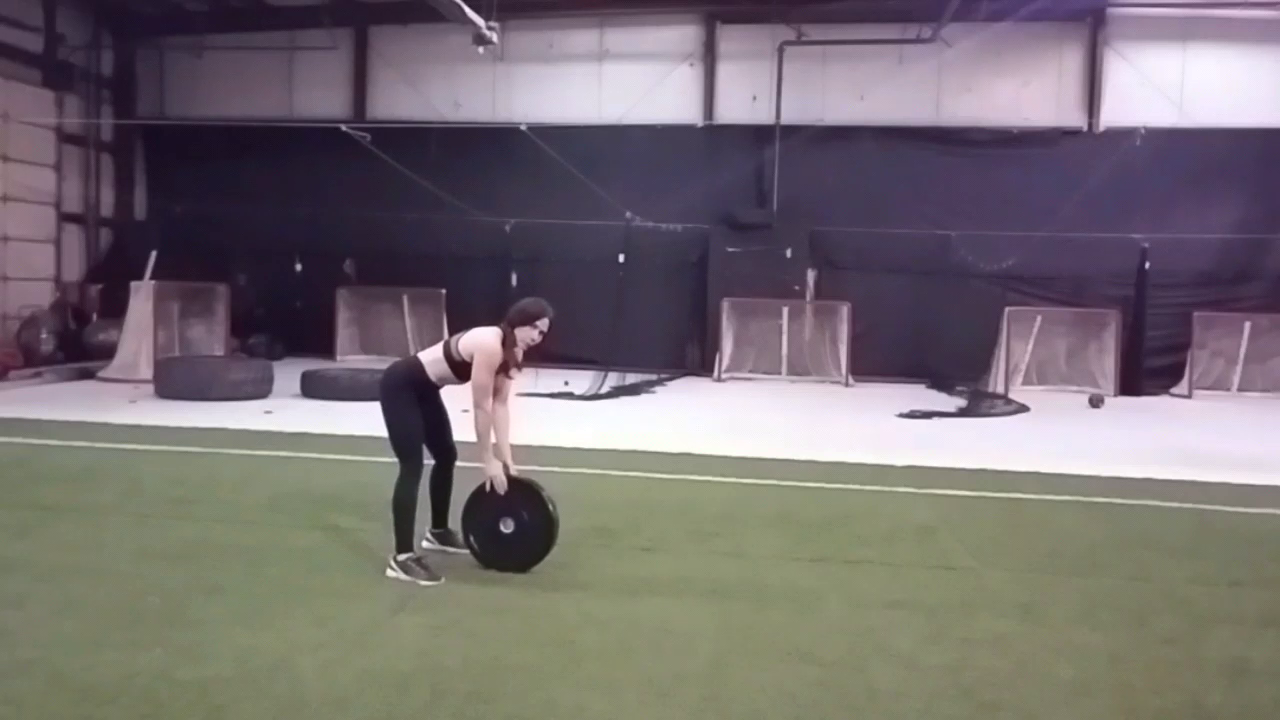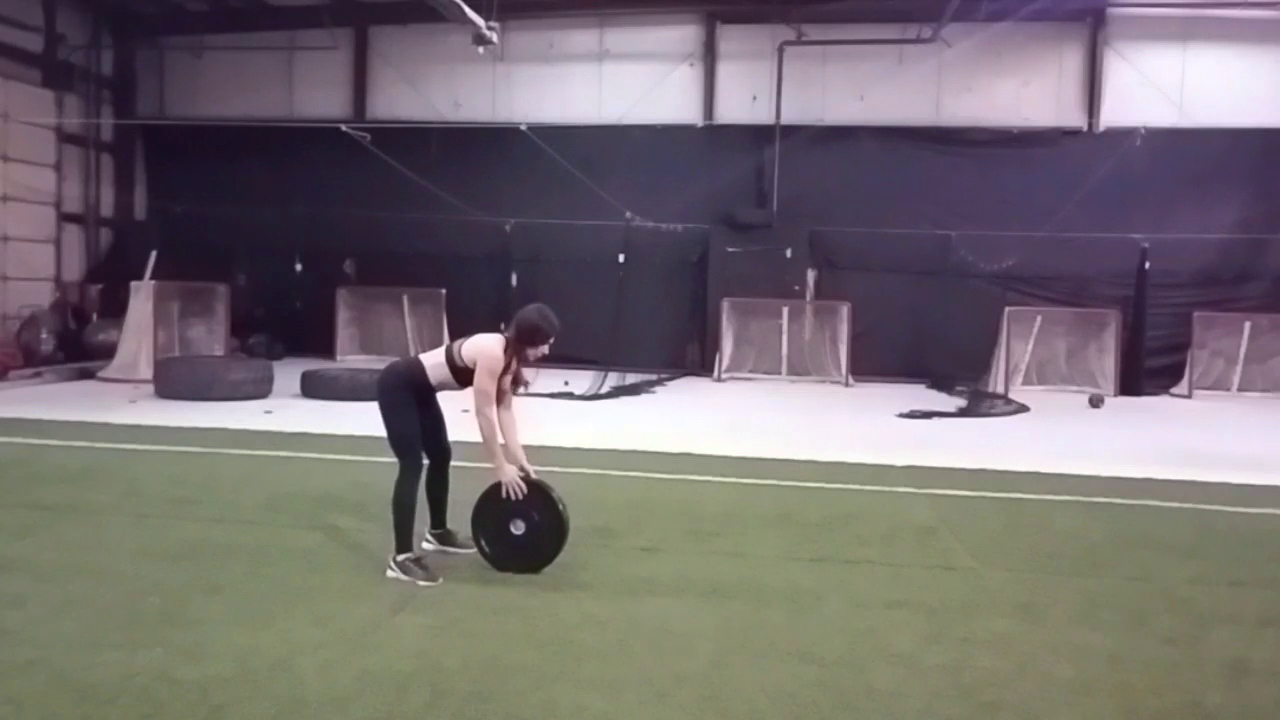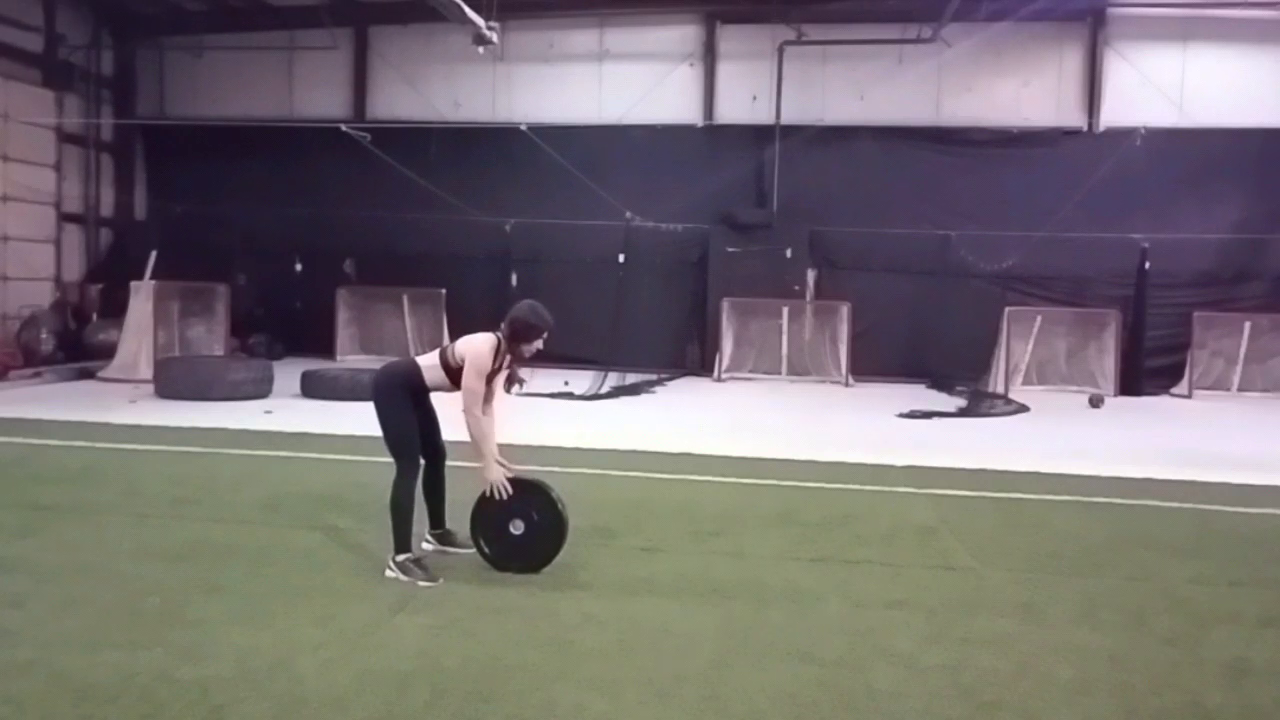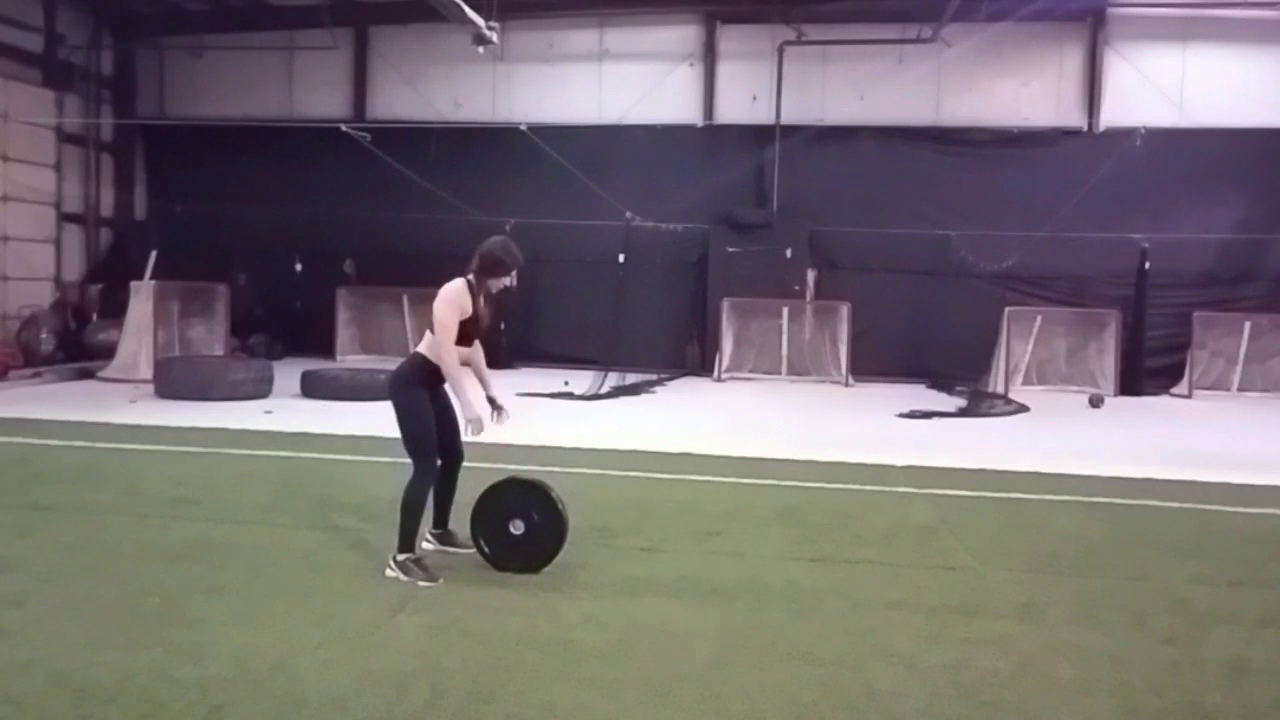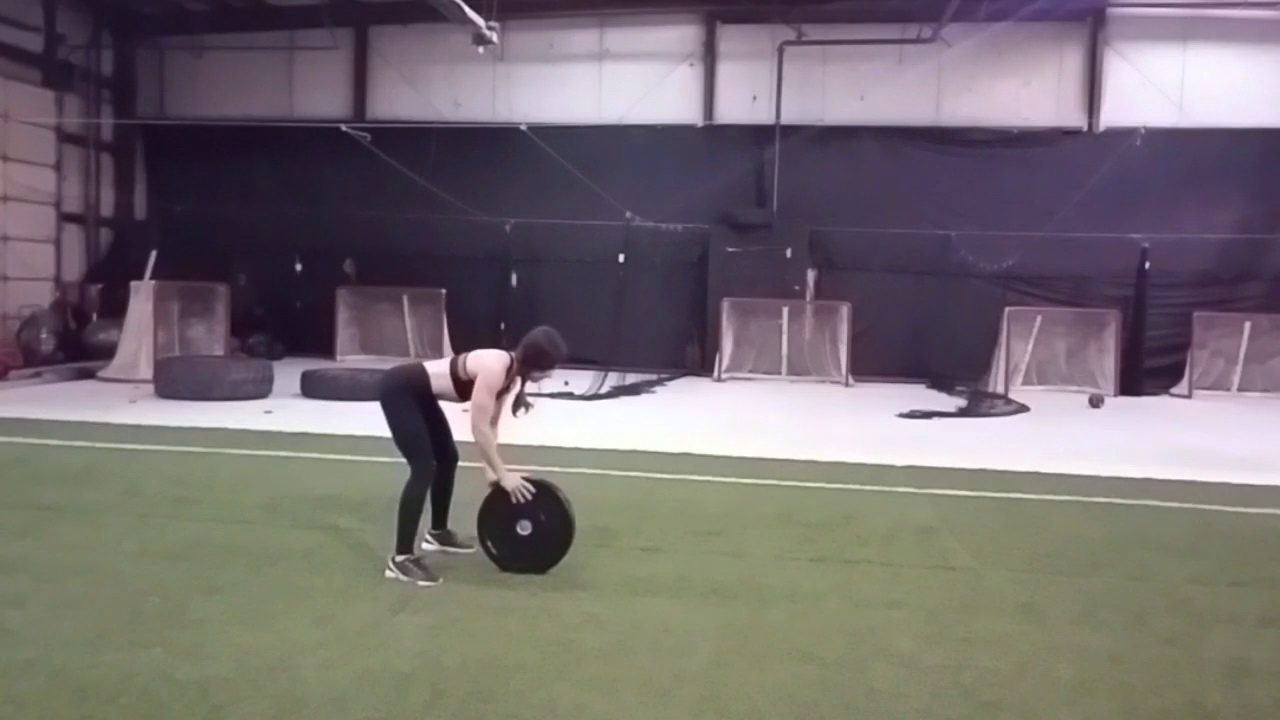
dt=1s
person 1, frame 1
left shoulder: (512, 350)
right shoulder: (489, 346)
left elbow: (499, 404)
right elbow: (481, 408)
left wrist: (505, 456)
right wrist: (488, 460)
left hip: (424, 390)
right hip: (400, 386)
left knee: (447, 457)
right knee: (412, 467)
left ankle: (438, 533)
right ankle: (401, 558)
person 1, frame 2
left shoulder: (510, 354)
right shoulder: (491, 352)
left elbow: (504, 409)
right elbow: (484, 414)
left wrist: (519, 458)
right wrist: (501, 467)
left hip: (420, 390)
right hip: (397, 386)
left knee: (441, 457)
right knee: (412, 465)
left ankle: (437, 533)
right ankle: (401, 558)
person 1, frame 3
left shoulder: (503, 353)
right shoulder: (482, 351)
left elbow: (487, 408)
right elbow: (472, 413)
left wrist: (493, 455)
right wrist: (487, 465)
left hip: (414, 390)
right hip: (393, 387)
left knee: (435, 457)
right knee: (409, 466)
left ankle: (437, 533)
right ankle: (400, 558)
person 1, frame 4
left shoulder: (479, 294)
right shoulder: (456, 292)
left elbow: (472, 346)
right elbow: (444, 351)
left wrist: (489, 391)
right wrist: (467, 403)
left hip: (431, 385)
right hip: (411, 384)
left knee: (453, 457)
right knee: (427, 466)
left ankle: (438, 532)
right ankle: (402, 557)
person 1, frame 5
left shoulder: (510, 372)
right shoulder: (494, 369)
left elbow: (491, 426)
right elbow: (479, 429)
left wrist: (490, 469)
right wrist: (503, 474)
left hip: (420, 393)
right hip: (399, 390)
left knee: (448, 459)
right knee: (423, 469)
left ankle: (437, 533)
right ankle: (401, 559)
